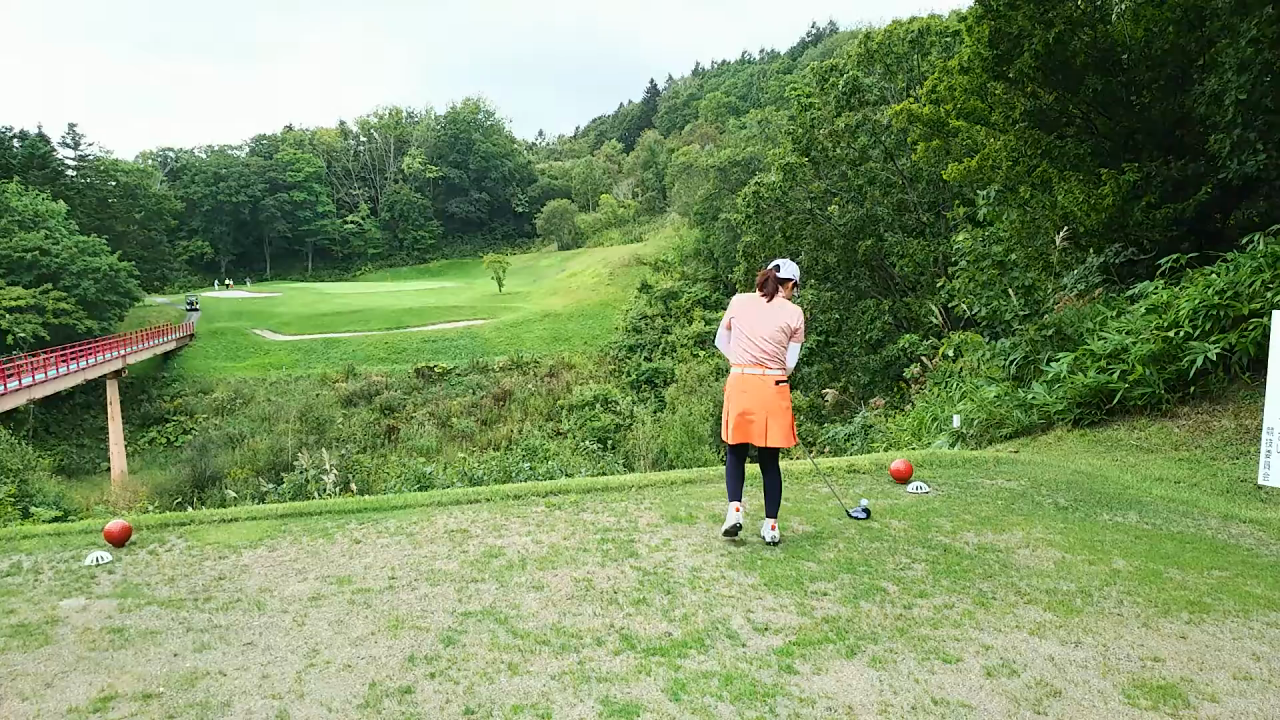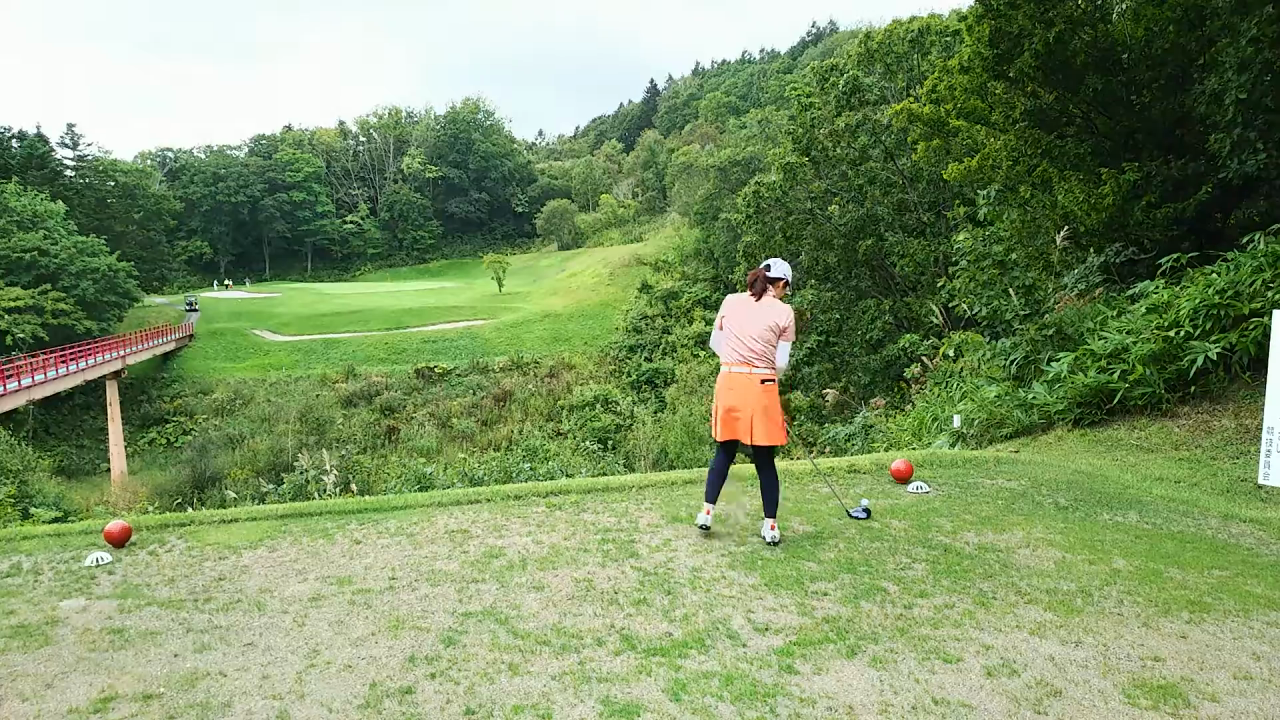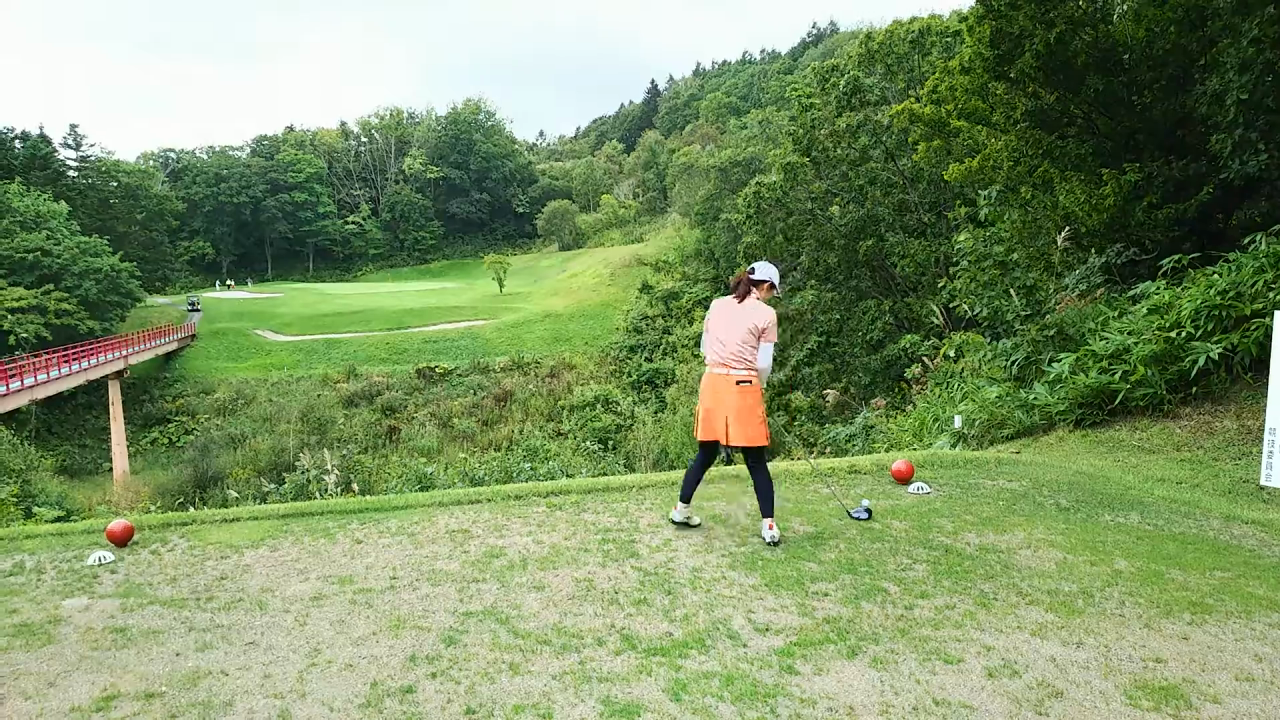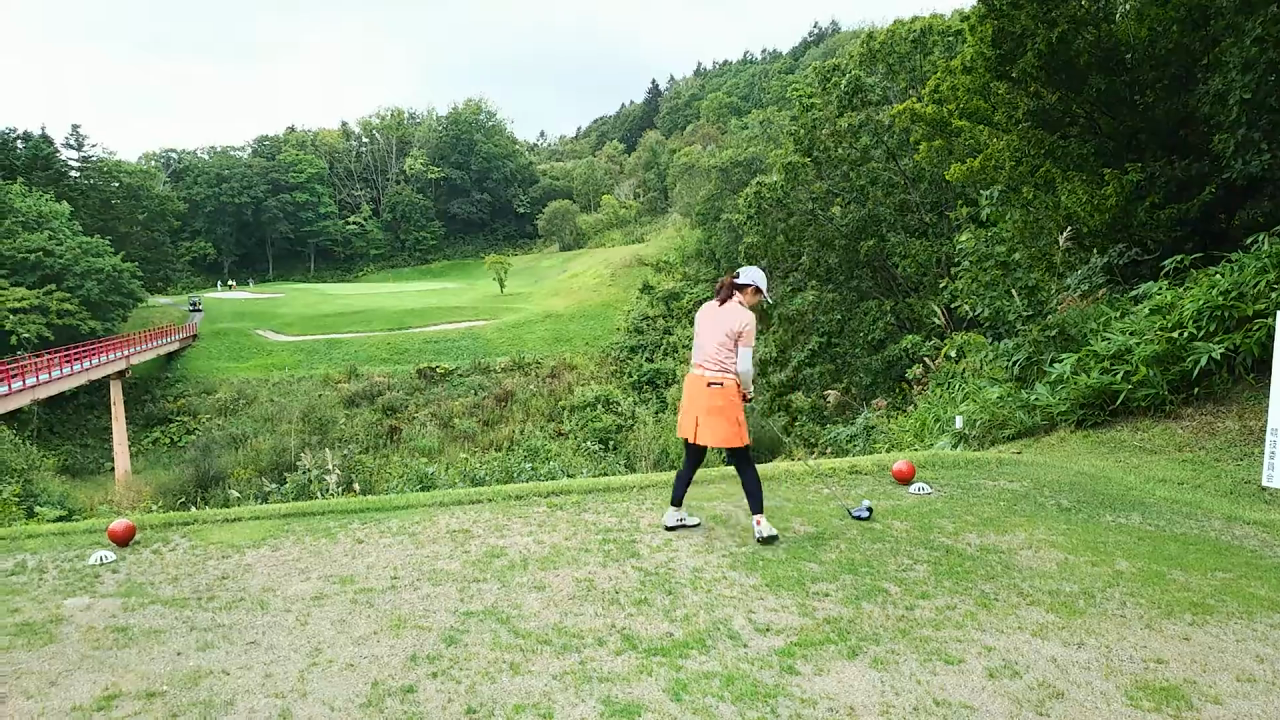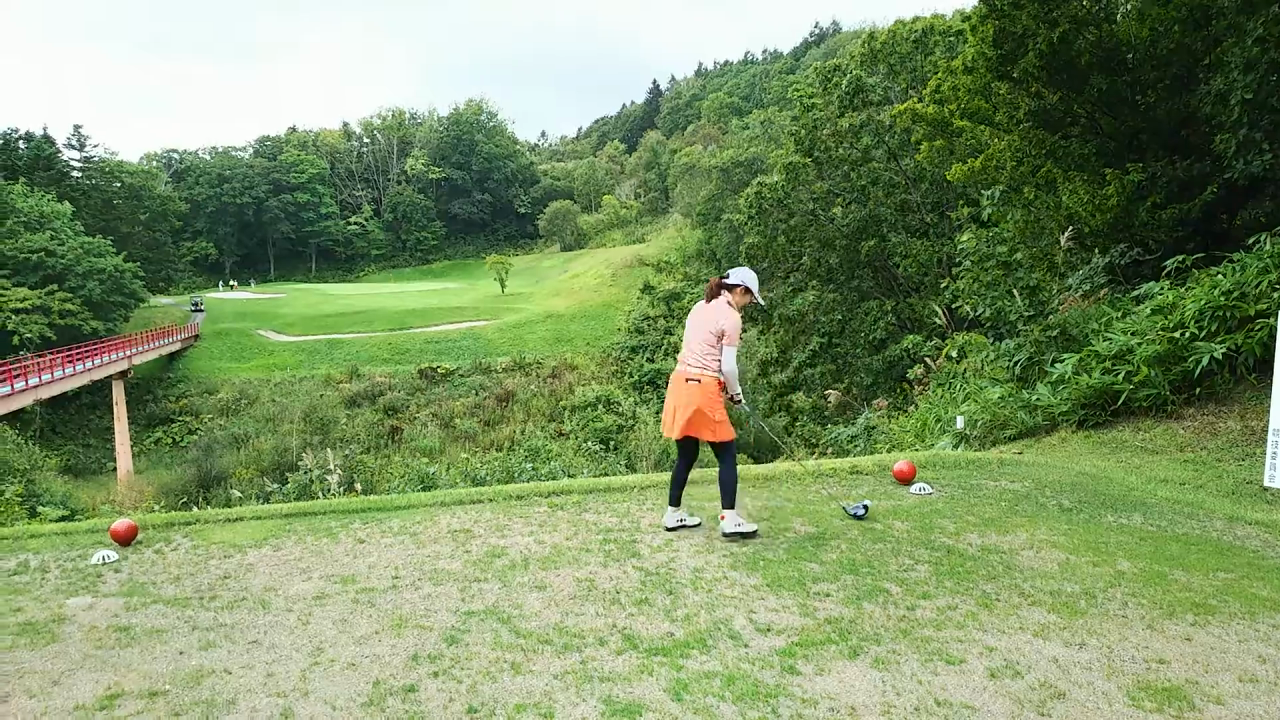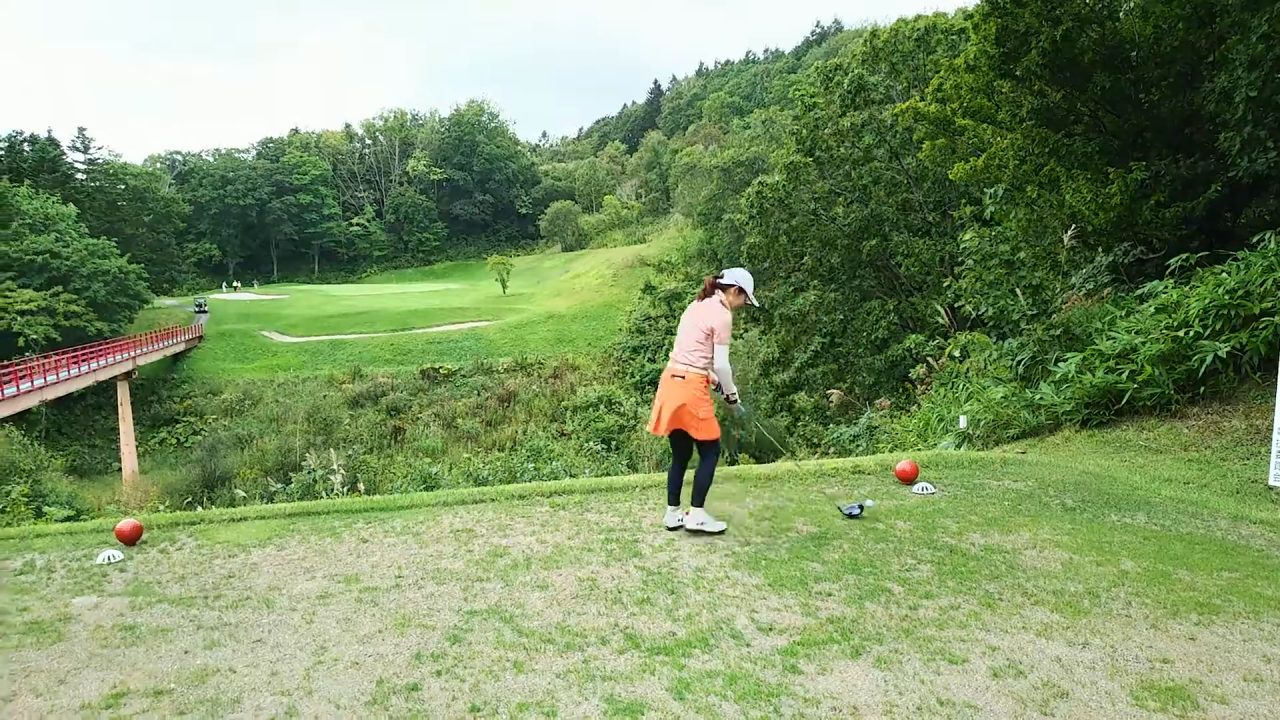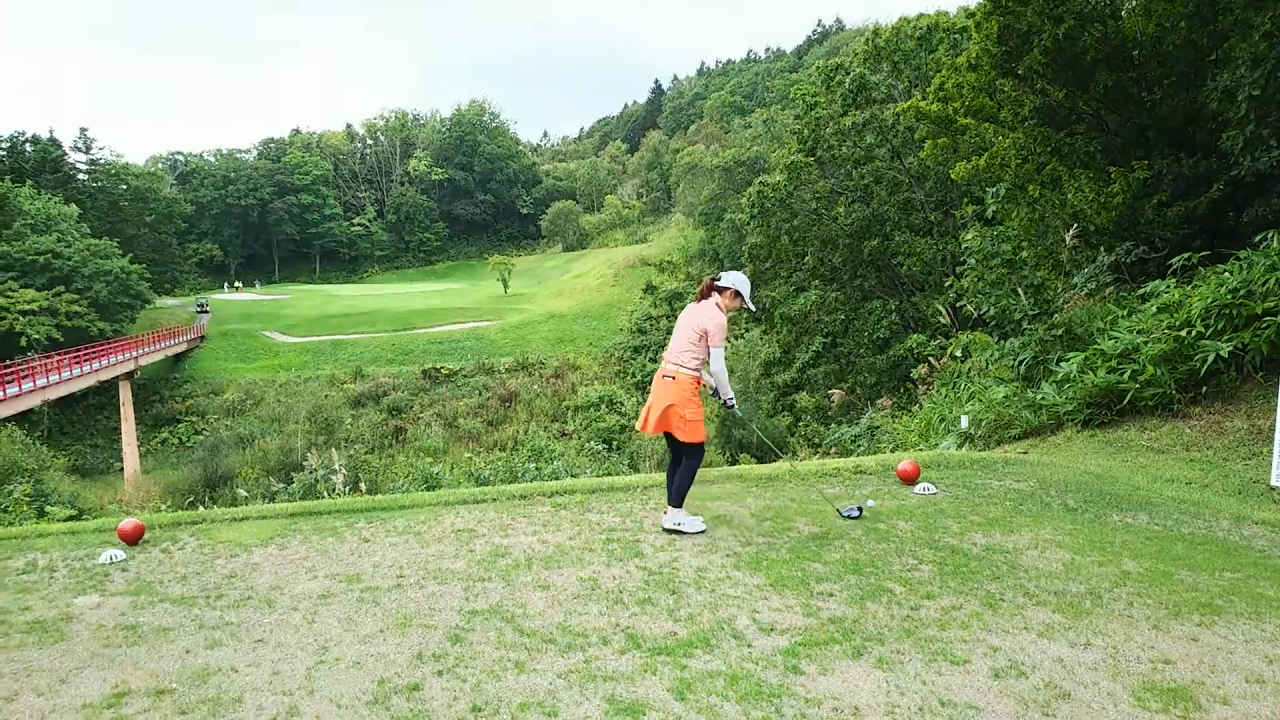
dt=0.1s
person 1, frame 1
left shoulder: (739, 302)
right shoulder: (794, 313)
left elbow: (721, 343)
right elbow: (791, 363)
left hip: (740, 384)
right hip: (774, 389)
left knee: (735, 455)
right knee: (769, 462)
left ankle: (735, 509)
right ankle: (771, 525)
person 1, frame 2
left shoulder: (731, 302)
right shoulder: (784, 312)
left elbow: (715, 342)
right elbow: (782, 363)
left hip: (730, 383)
right hip: (763, 388)
left knee: (725, 452)
right knee: (765, 461)
left ankle: (708, 510)
right ankle: (770, 525)
person 1, frame 3
left shoulder: (717, 305)
right shoulder: (766, 315)
left elbow: (705, 348)
right elbow: (764, 364)
right wrist: (758, 385)
left hip: (712, 385)
right hip: (743, 390)
left knee: (706, 454)
right knee: (757, 462)
left ankle: (681, 509)
right ankle: (769, 525)
person 1, frame 4
left shoulder: (705, 309)
right shoulder: (745, 318)
right elbow: (743, 367)
right wrist: (747, 389)
left hip: (695, 386)
right hip: (721, 391)
left knee: (693, 457)
right knee: (742, 461)
left ankle: (674, 514)
right ankle: (760, 522)
person 1, frame 5
left shoulder: (701, 307)
right shoulder: (730, 317)
right elbow: (728, 366)
left wrist: (720, 381)
right wrist: (735, 392)
left hip: (681, 383)
right hip: (702, 389)
left knee: (686, 456)
right knee: (726, 454)
left ankle: (673, 514)
right ankle: (729, 517)
person 1, frame 6
left shoulder: (696, 307)
right shoulder: (721, 315)
right elbow: (721, 364)
left wrist: (713, 380)
right wrist: (731, 392)
left hip: (672, 381)
right hip: (690, 387)
left knee: (681, 454)
right knee: (710, 452)
left ankle: (674, 513)
right ankle: (696, 515)
person 1, frame 7
left shoulder: (695, 308)
right shoulder: (717, 318)
right elbow: (717, 366)
left wrist: (710, 384)
right wrist: (728, 396)
left hip: (666, 381)
right hip: (681, 388)
left knee: (678, 453)
right knee: (694, 454)
left ankle: (674, 511)
right ankle: (674, 515)
